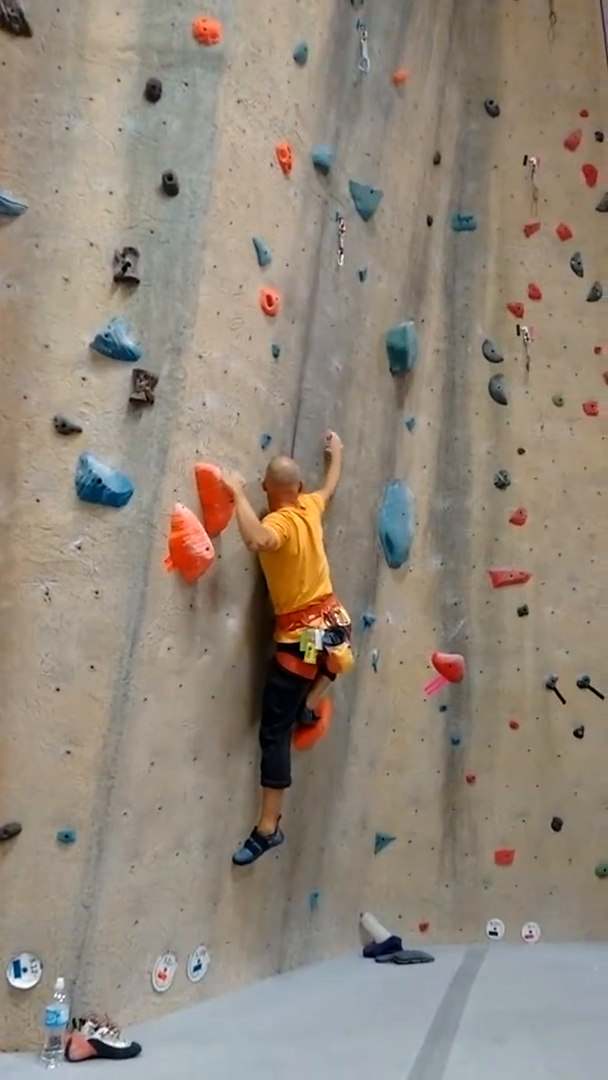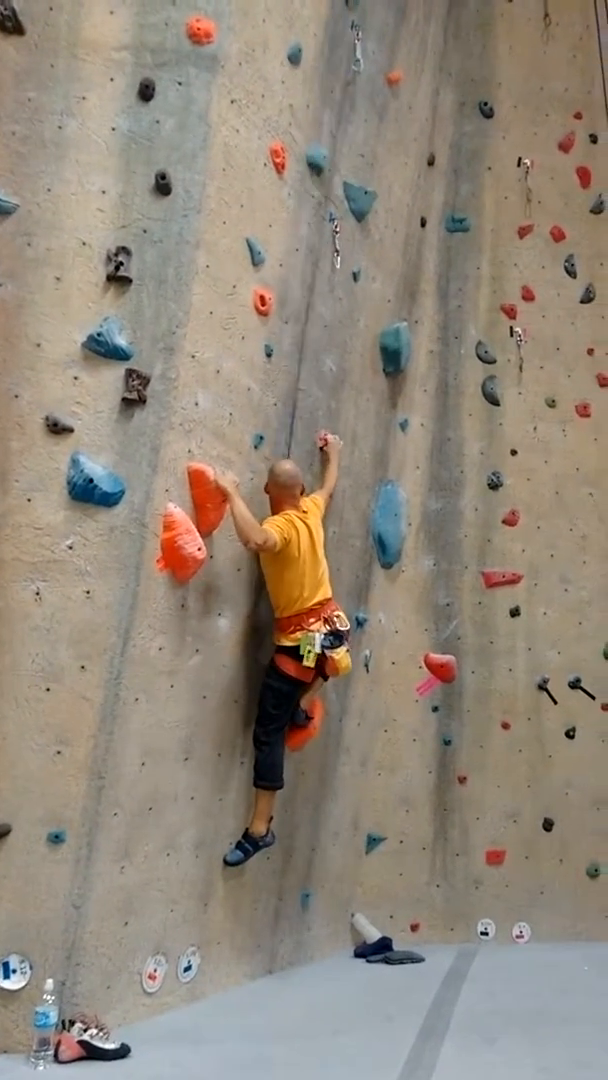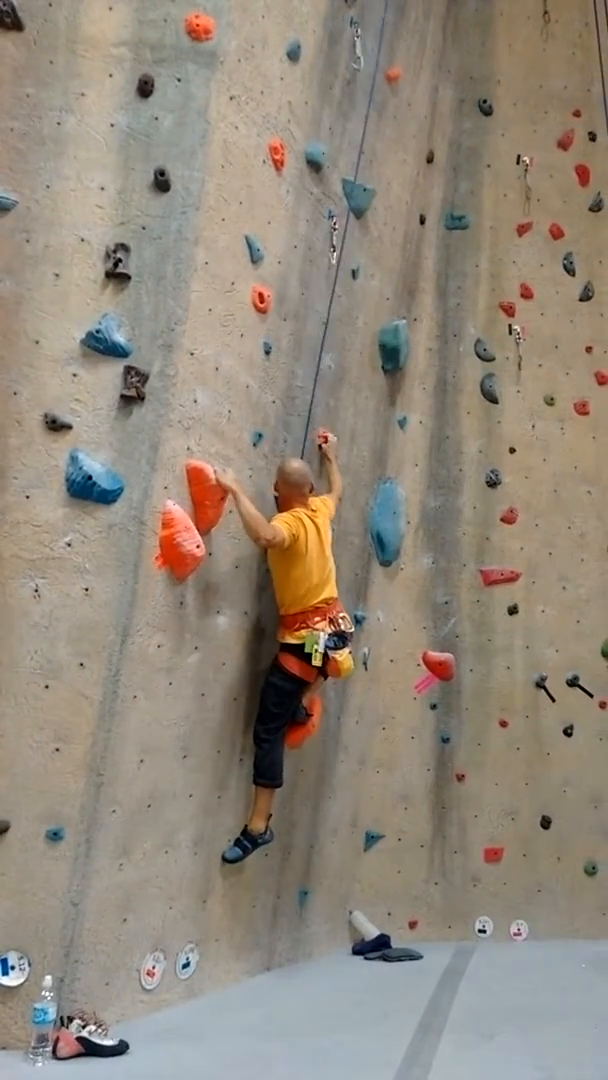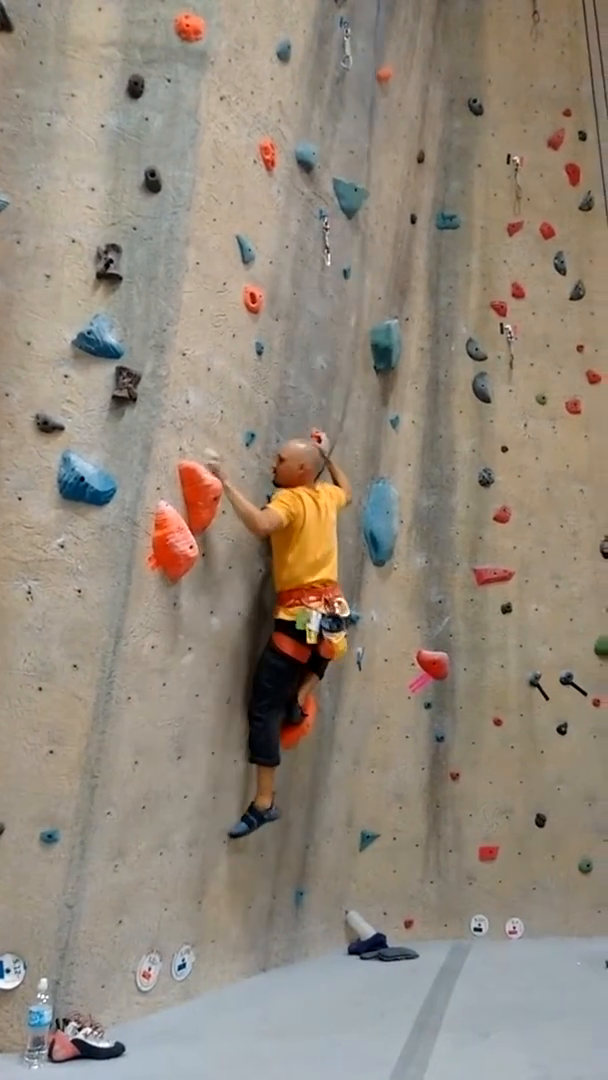
dt=0.4s
person 1, frame 1
left shoulder: (278, 523)
right shoulder: (310, 507)
left elbow: (256, 540)
right elbow: (331, 485)
left wrist: (238, 493)
right wrist: (336, 452)
left hip: (300, 635)
right hip: (332, 621)
left knee: (274, 730)
left ankle: (268, 827)
right ankle: (311, 705)
person 1, frame 2
left shoulder: (281, 527)
right shoulder: (312, 510)
left elbow: (254, 540)
right elbow: (329, 485)
left wrist: (232, 493)
right wrist: (332, 452)
left hip: (299, 638)
right hip: (331, 626)
left knee: (268, 732)
left ankle: (260, 828)
right ankle: (304, 706)
person 1, frame 3
left shoulder: (289, 523)
right shoulder: (321, 510)
left elbow: (262, 535)
right elbow: (337, 489)
left wrist: (235, 490)
right wrist: (330, 456)
left hip: (304, 635)
right hip: (334, 625)
left knee: (268, 729)
left ankle: (258, 826)
right ankle: (304, 703)
person 1, frame 4
left shoulder: (289, 500)
right shoulder: (327, 495)
left elbow: (259, 524)
right elbow: (348, 491)
left wrist: (227, 483)
right wrist: (328, 456)
left hip: (300, 615)
right hip: (331, 609)
left knee: (263, 707)
right knee: (320, 652)
left ankle: (264, 803)
right ankle: (299, 701)
